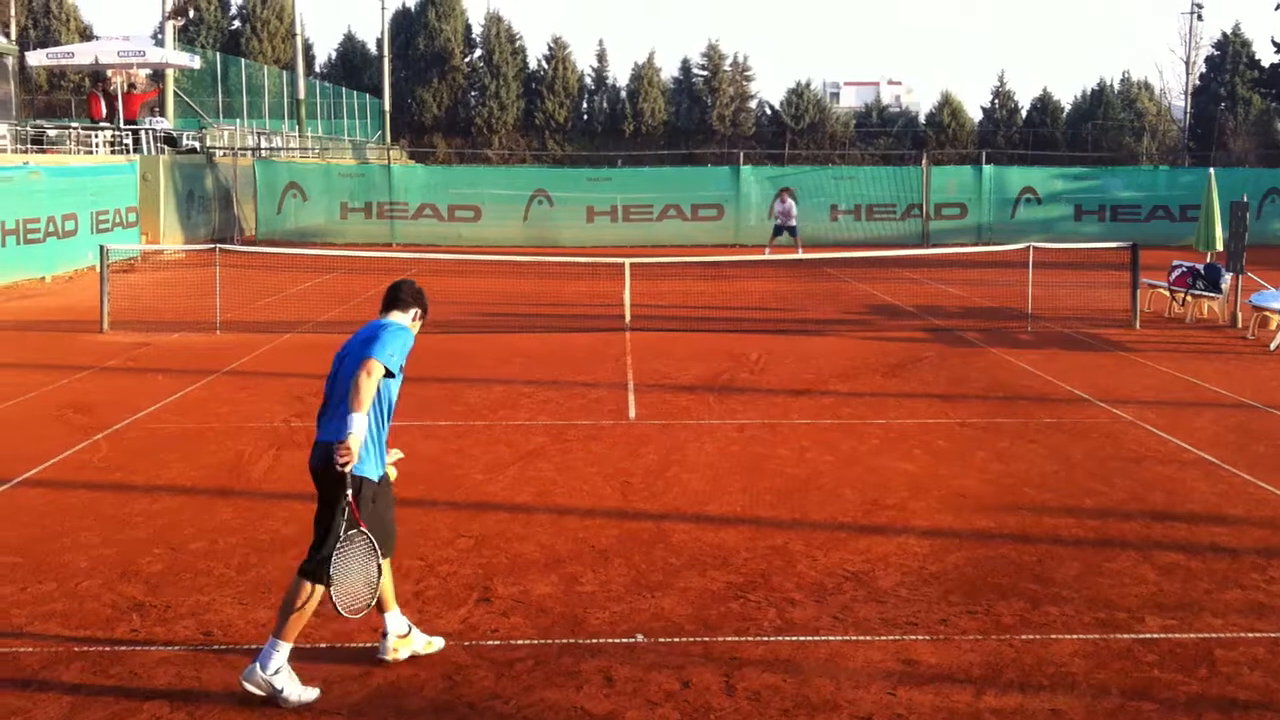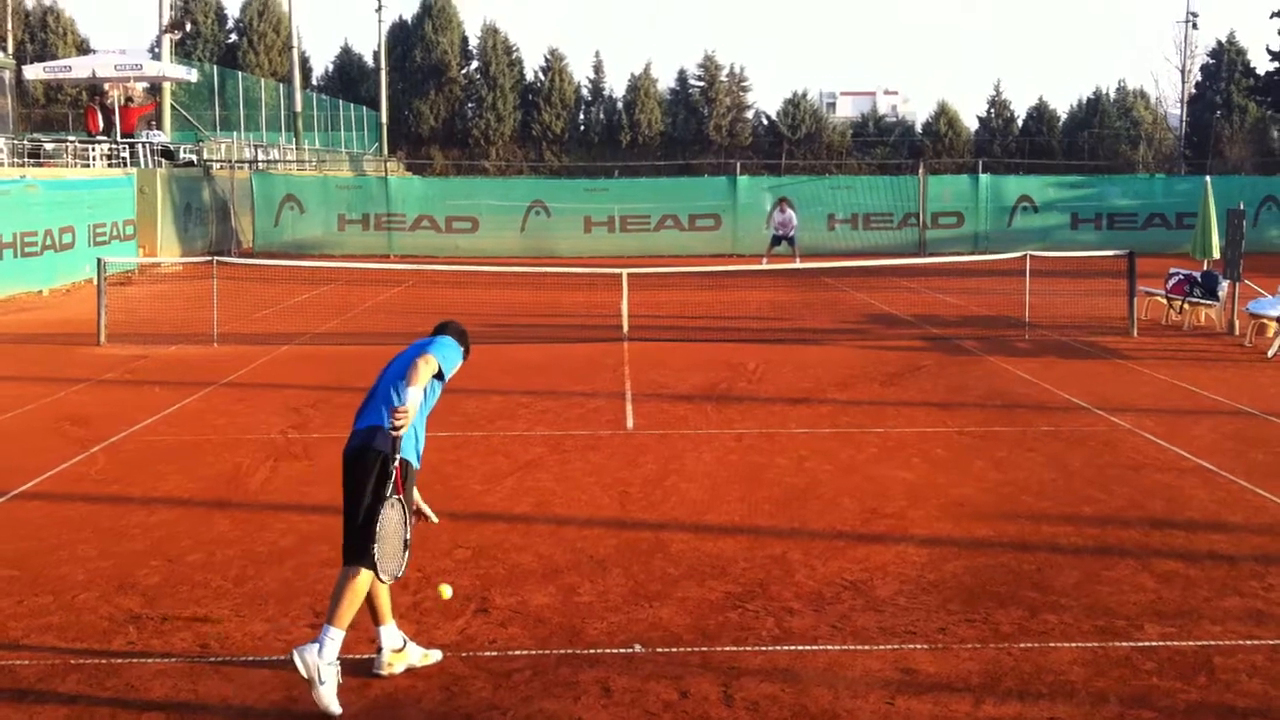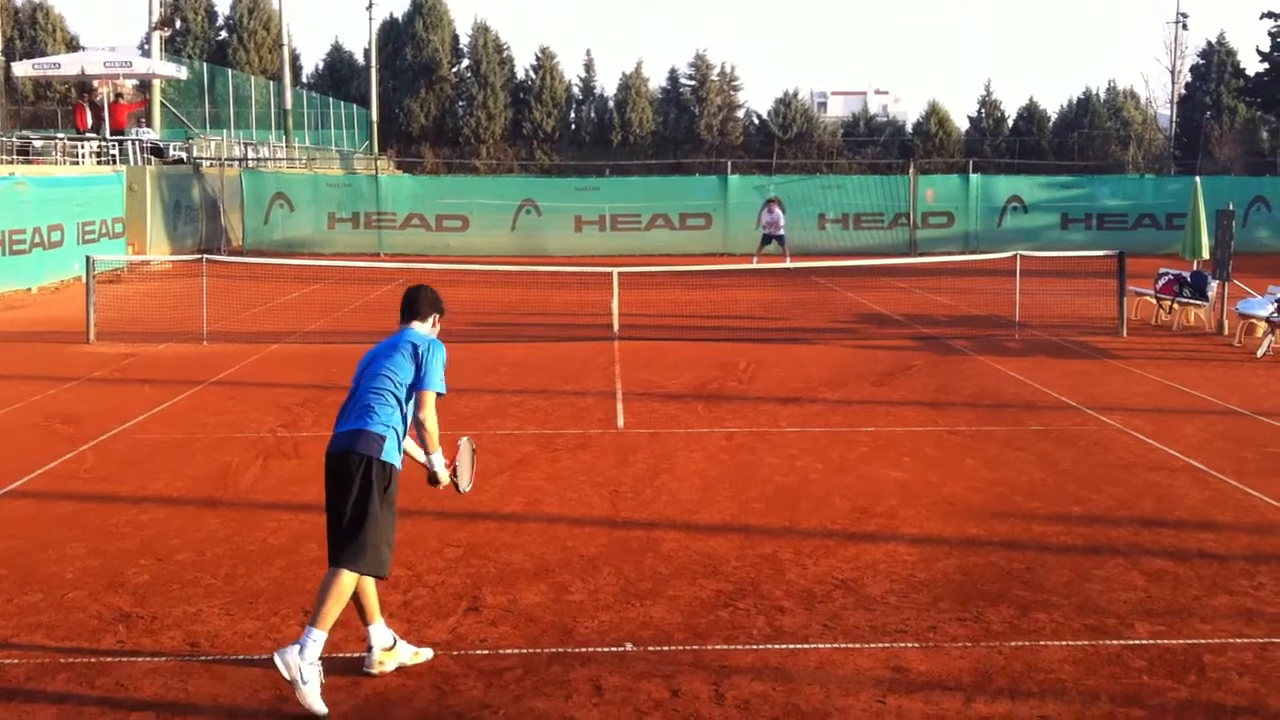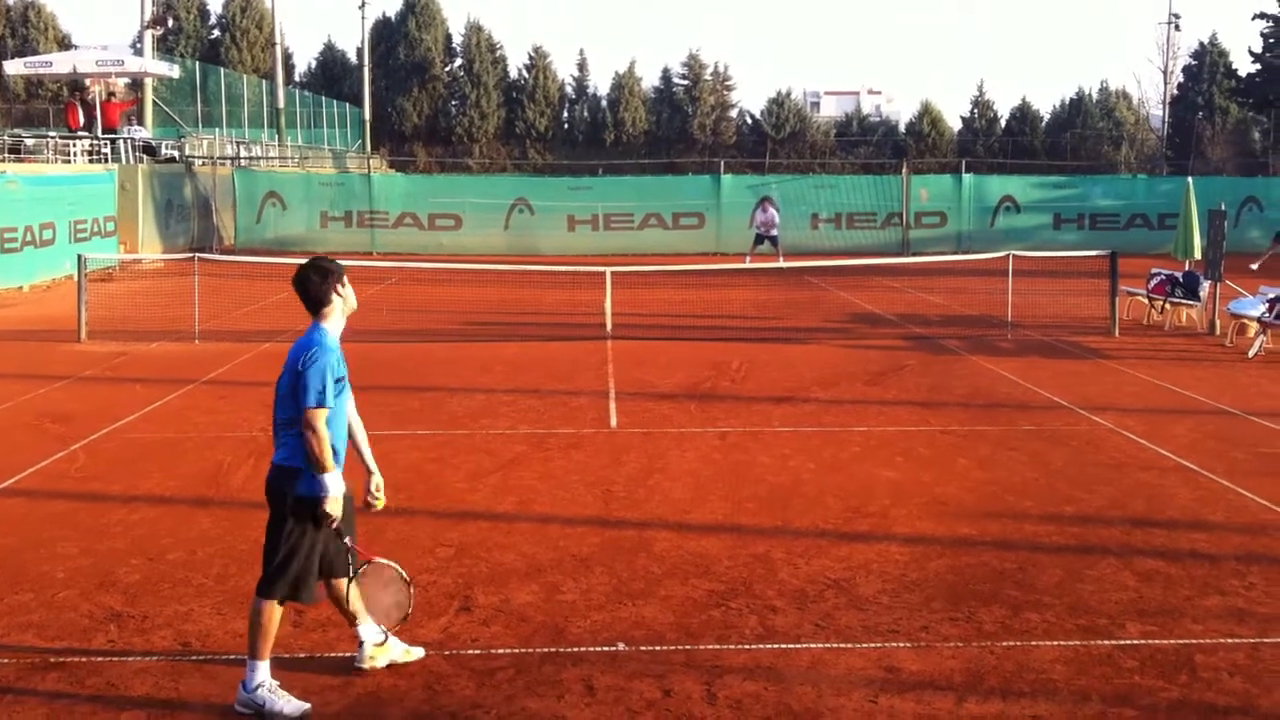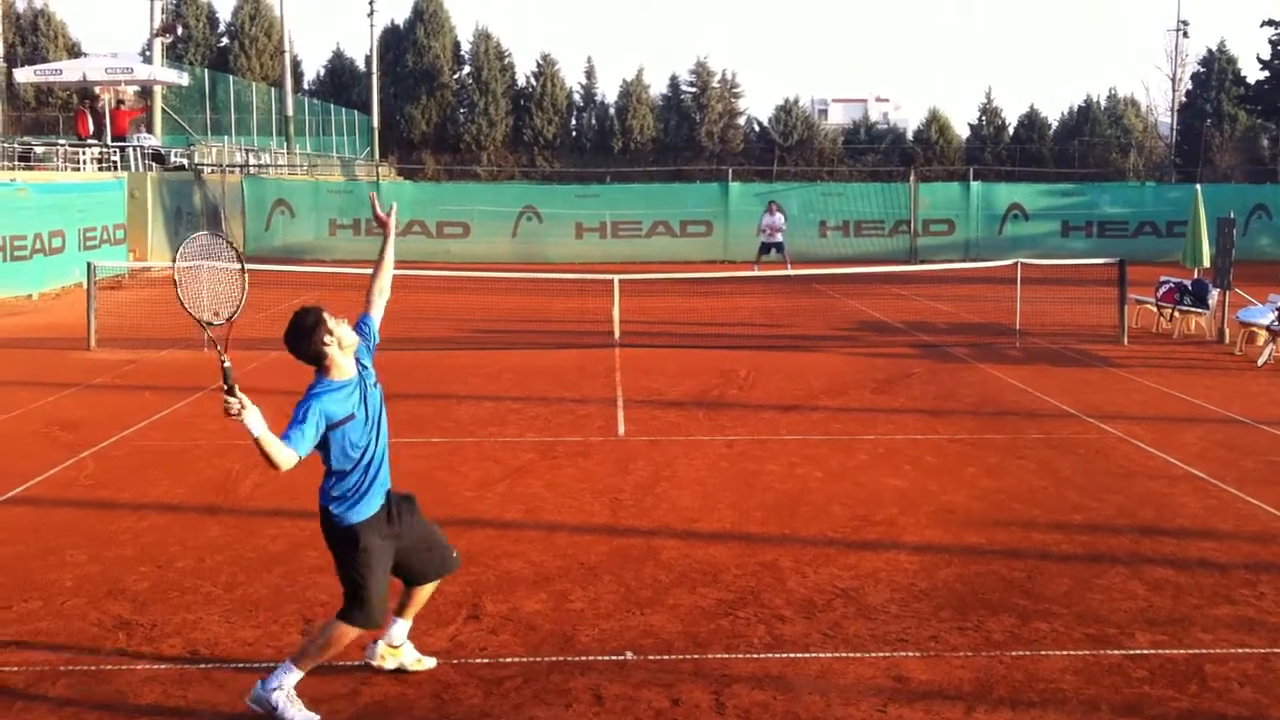
dt=0.7s
person 1, frame 1
left shoulder: (359, 338)
right shoulder: (398, 333)
right elbow: (368, 374)
right wrist: (356, 436)
left hip: (346, 458)
right hip: (352, 464)
left knee: (378, 543)
right knee: (324, 566)
left ankle: (397, 635)
right ankle: (268, 667)
person 1, frame 2
left shoulder: (406, 355)
right shoulder: (447, 346)
right elbow: (422, 365)
left wrist: (414, 499)
right wrist: (411, 404)
left hip: (362, 447)
right hip: (386, 448)
left knee: (371, 552)
right knee: (366, 555)
left ankle: (393, 647)
right ankle: (323, 653)
person 1, frame 3
left shoulder: (380, 350)
right shoulder: (430, 346)
right elbow: (423, 415)
left wrist: (421, 457)
right wrist: (437, 463)
left hip: (343, 449)
right hip: (371, 455)
left knee: (356, 554)
right knee: (354, 558)
left ankle: (383, 646)
right ankle: (304, 654)
person 1, frame 4
left shoulder: (326, 346)
right shoulder: (320, 350)
left elbow: (348, 412)
right elbow: (314, 425)
left wrist: (372, 468)
right wrist: (331, 486)
left hip: (326, 483)
right hip: (301, 483)
left knee: (338, 565)
right knee: (280, 582)
left ankle: (374, 644)
person 1, frame 5
left shoulder: (361, 356)
right shoulder: (319, 402)
left elbow: (378, 295)
right elbow: (284, 459)
left wrist: (388, 236)
right wrist: (254, 421)
left hip: (384, 504)
right hip: (353, 519)
left knee: (436, 563)
right knee: (362, 613)
left ankle: (392, 645)
